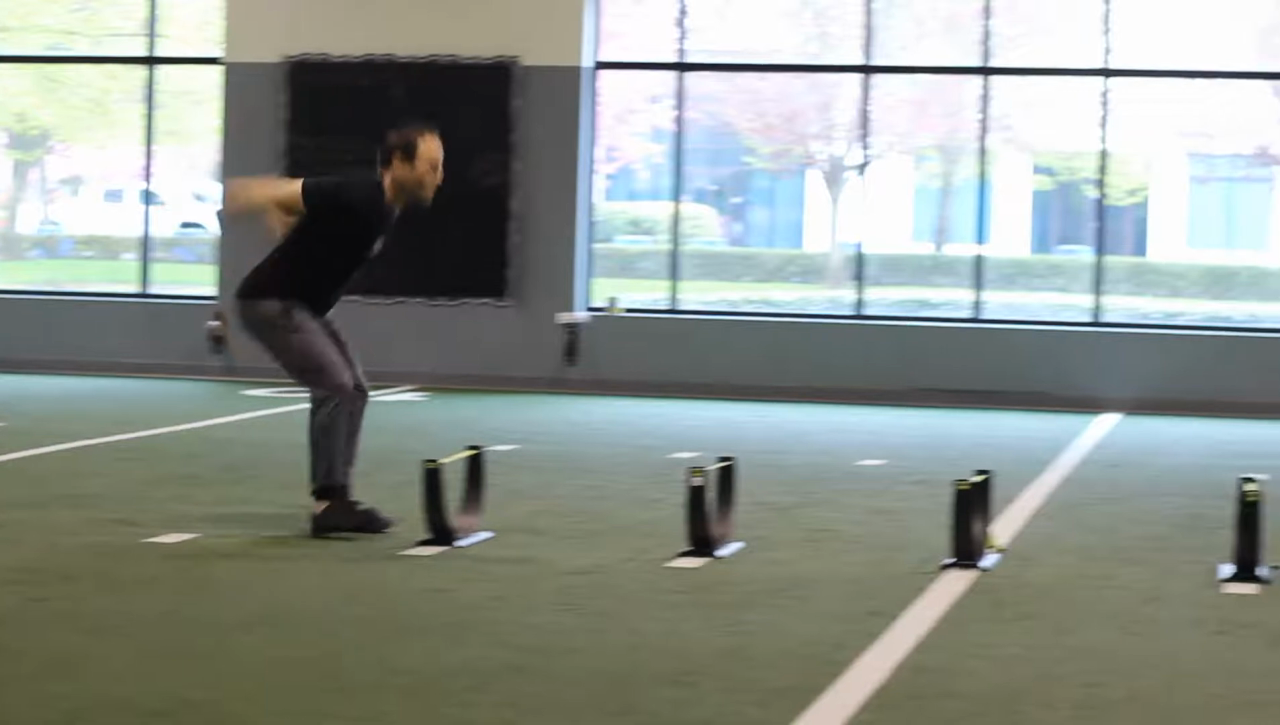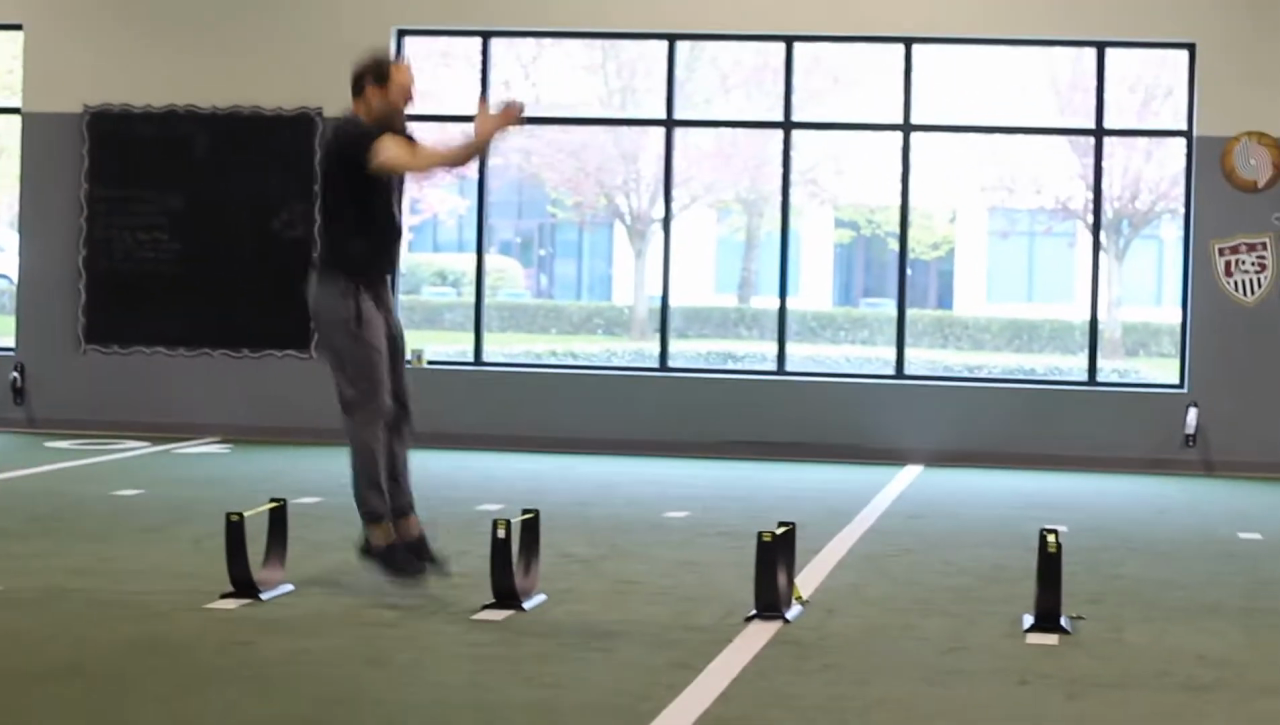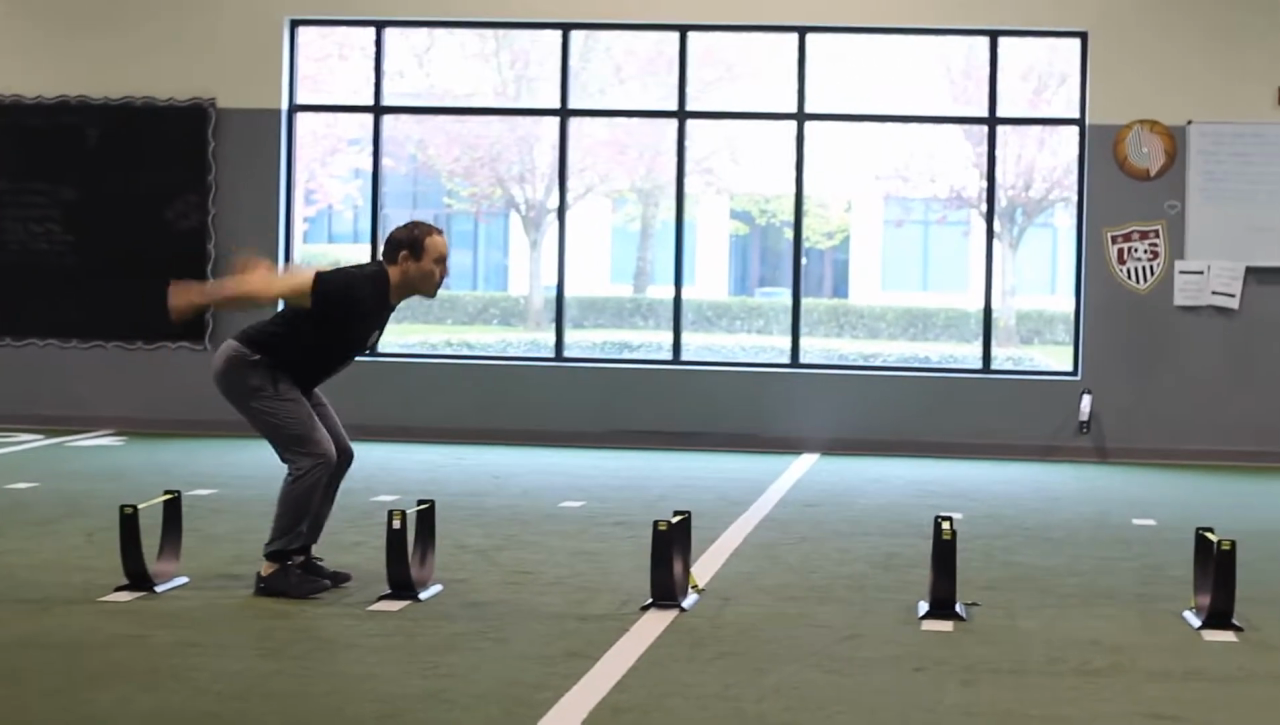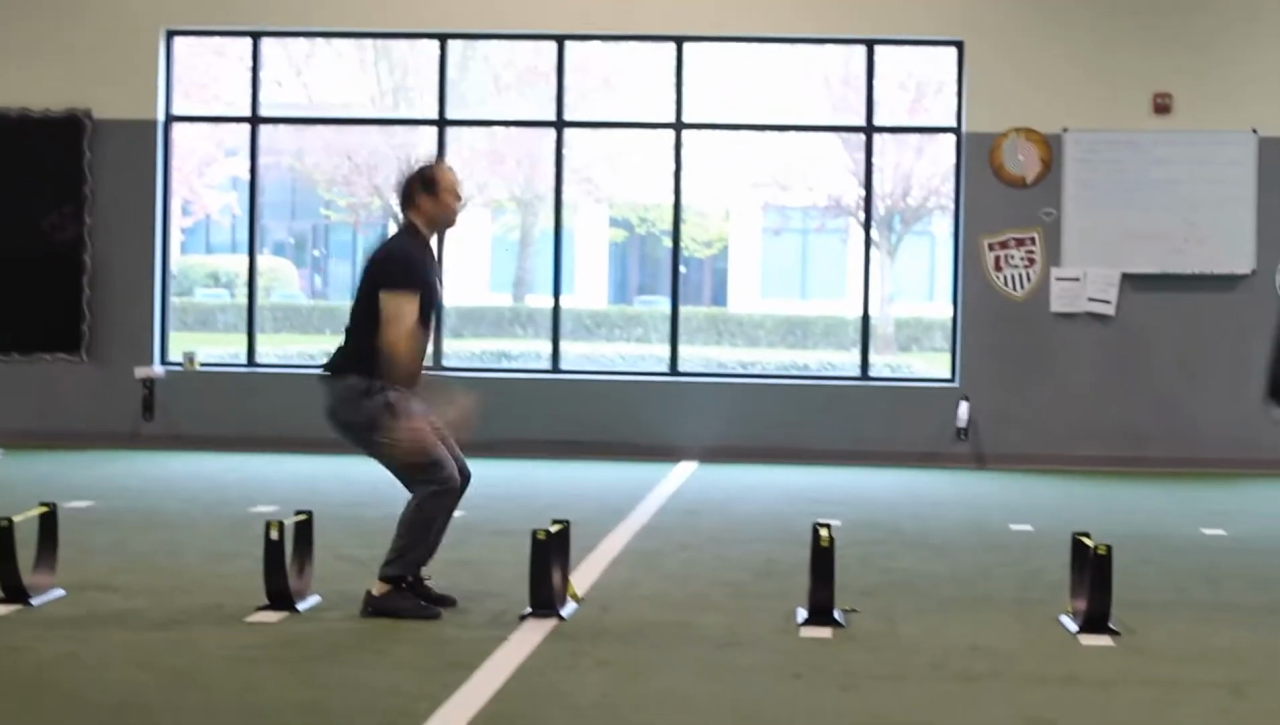
dt=1s
person 1, frame 1
left shoulder: (383, 201)
right shoulder: (356, 195)
right elbow: (280, 193)
left wrist: (282, 218)
left hip: (302, 304)
right hip: (270, 302)
left knee: (353, 391)
right knee: (337, 387)
left ankle: (337, 501)
right ankle: (328, 504)
person 1, frame 2
left shoulder: (388, 136)
right shoulder: (352, 135)
left elbow: (450, 158)
right elbow: (418, 162)
left wrist: (486, 131)
right wrist: (481, 135)
left hip: (374, 293)
right hip: (346, 295)
left knee: (393, 412)
right knee: (369, 409)
left ankle: (402, 525)
right ankle: (379, 531)
person 1, frame 3
left shoulder: (383, 295)
right shoulder: (357, 289)
right elbow: (272, 288)
left wrist: (263, 270)
right wrist: (200, 297)
left hip: (283, 373)
right hip: (249, 366)
left knee: (338, 455)
right knee: (315, 456)
left ankle: (299, 555)
right ankle: (276, 566)
person 1, frame 4
left shoulder: (414, 252)
right shoulder: (405, 257)
right elbow: (397, 338)
right wrist: (407, 421)
left hip: (380, 386)
right hip: (364, 389)
left knee: (455, 475)
right knee: (440, 478)
left ankle: (406, 577)
right ankle: (387, 588)
